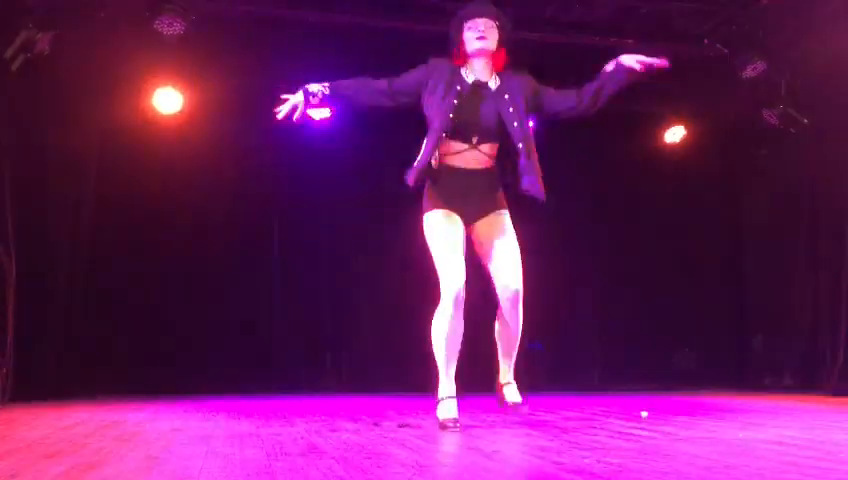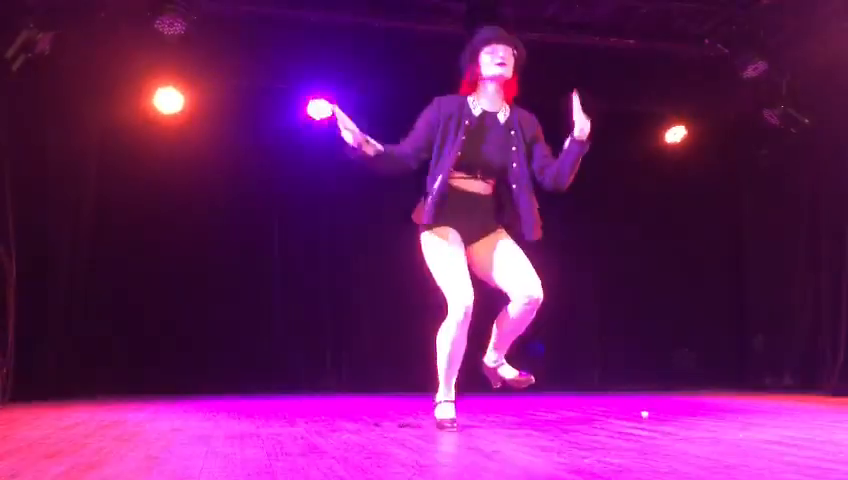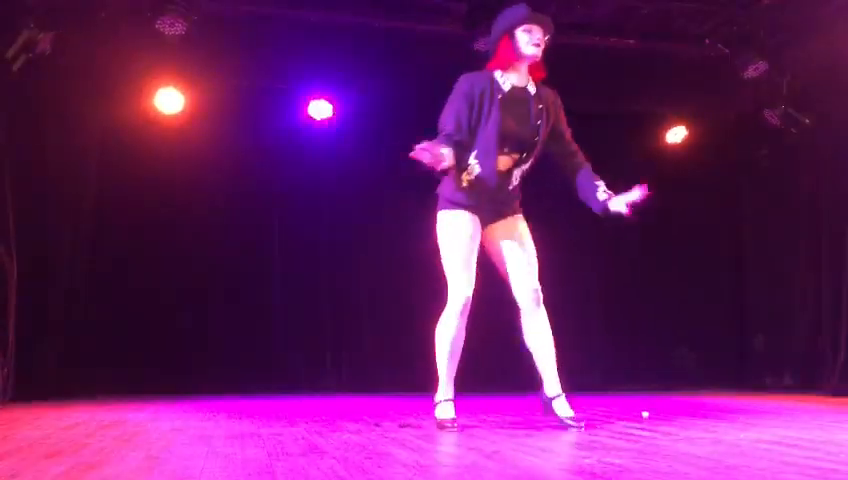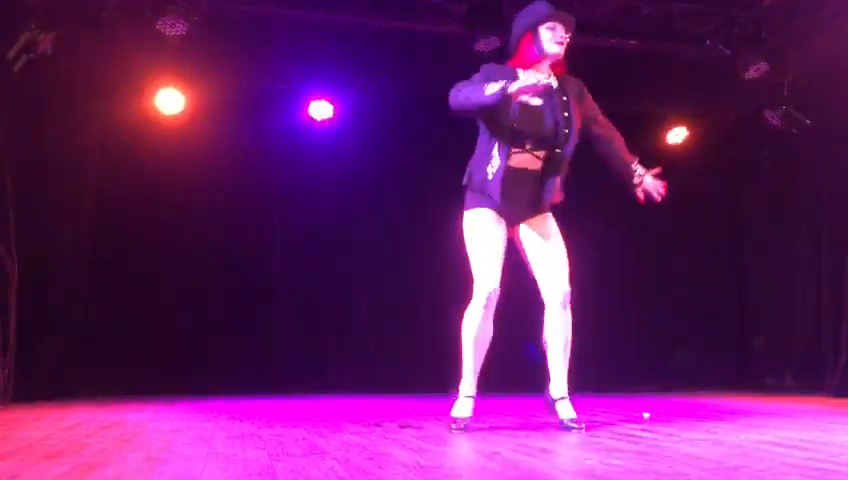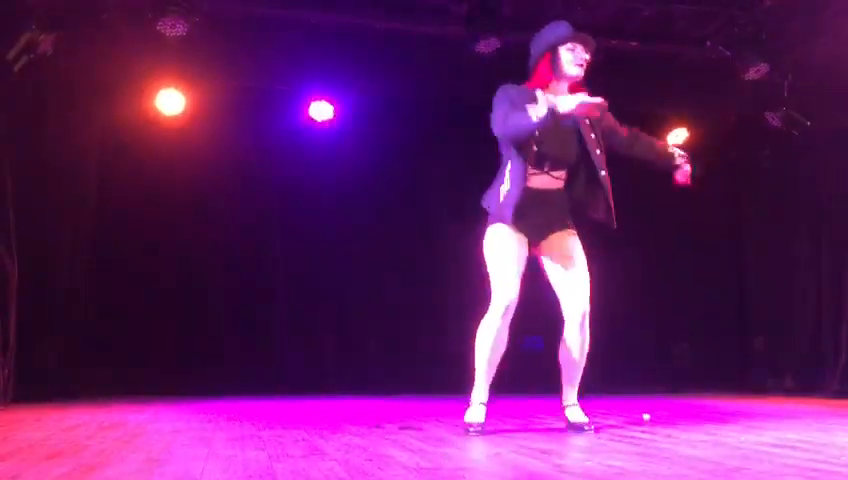
dt=0.2s
person 1, frame 1
left shoulder: (518, 85)
right shoulder: (439, 74)
left elbow: (576, 104)
right elbow: (381, 91)
left wrist: (619, 68)
right wrist: (314, 93)
left hip: (489, 201)
right hip: (444, 196)
left knee: (511, 292)
right knee: (454, 291)
left ankle: (506, 378)
right ankle: (447, 396)
person 1, frame 2
left shoulder: (523, 122)
right shoulder: (447, 108)
left elbow: (552, 177)
right elbow: (406, 156)
left wrist: (578, 139)
right wrist: (365, 146)
left hip: (487, 226)
right hip: (442, 223)
left knee: (530, 294)
right knee: (462, 304)
left ankle: (495, 360)
right ankle: (445, 398)
person 1, frame 3
left shoulder: (546, 100)
right shoulder: (474, 84)
left elbow: (570, 159)
right elbow: (445, 138)
left wrist: (604, 199)
right wrist: (443, 156)
left hip: (503, 206)
right hip: (461, 201)
left knee: (530, 294)
right knee: (462, 295)
left ankle: (554, 394)
right ankle: (445, 395)
person 1, frame 4
left shoulder: (570, 90)
right shoulder: (497, 77)
left elbow: (604, 135)
right elbow: (460, 98)
left wrist: (637, 174)
right wrist: (509, 87)
left hip: (535, 205)
right hip: (489, 199)
left knee: (559, 292)
right knee: (487, 291)
left ankle: (559, 395)
right ankle: (466, 394)
person 1, frame 5
left shoulder: (589, 111)
right shoulder: (514, 97)
left elbow: (628, 142)
right elbow: (506, 128)
left wrist: (671, 156)
right wrist: (559, 108)
left hip: (556, 222)
right hip: (509, 217)
left knee: (579, 309)
right knee: (504, 300)
left ankle: (569, 401)
right ankle: (478, 401)
